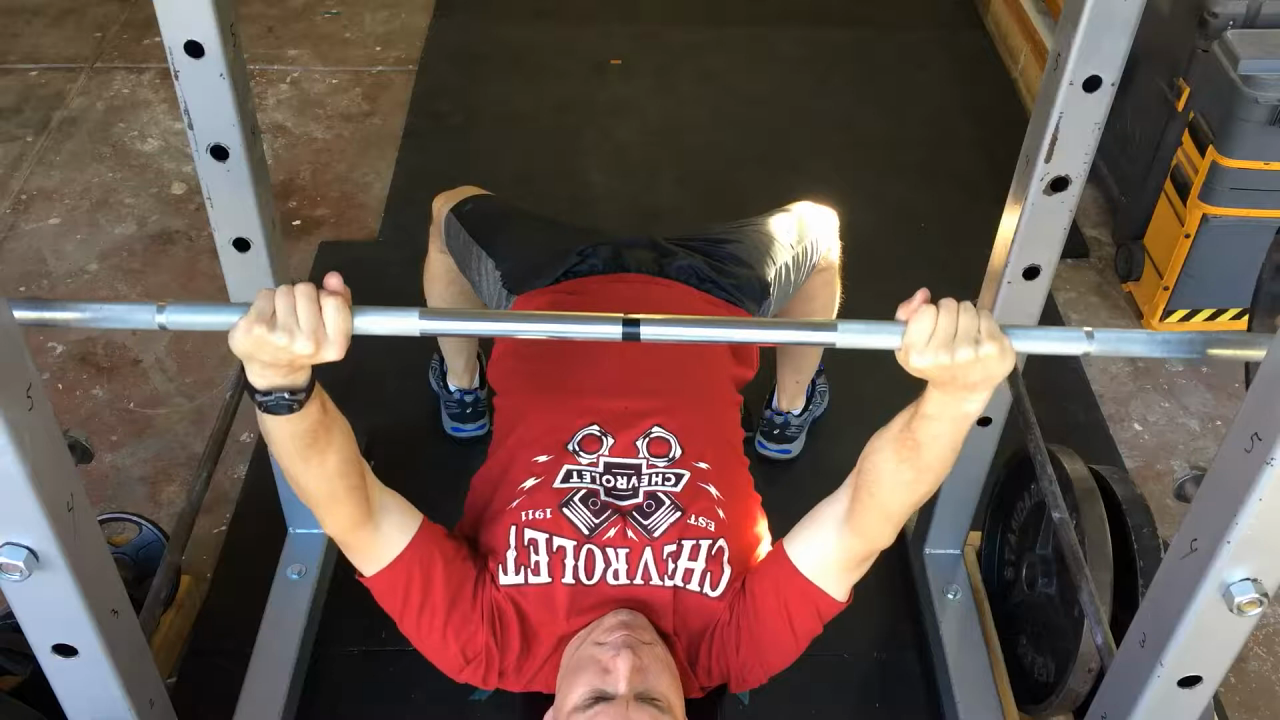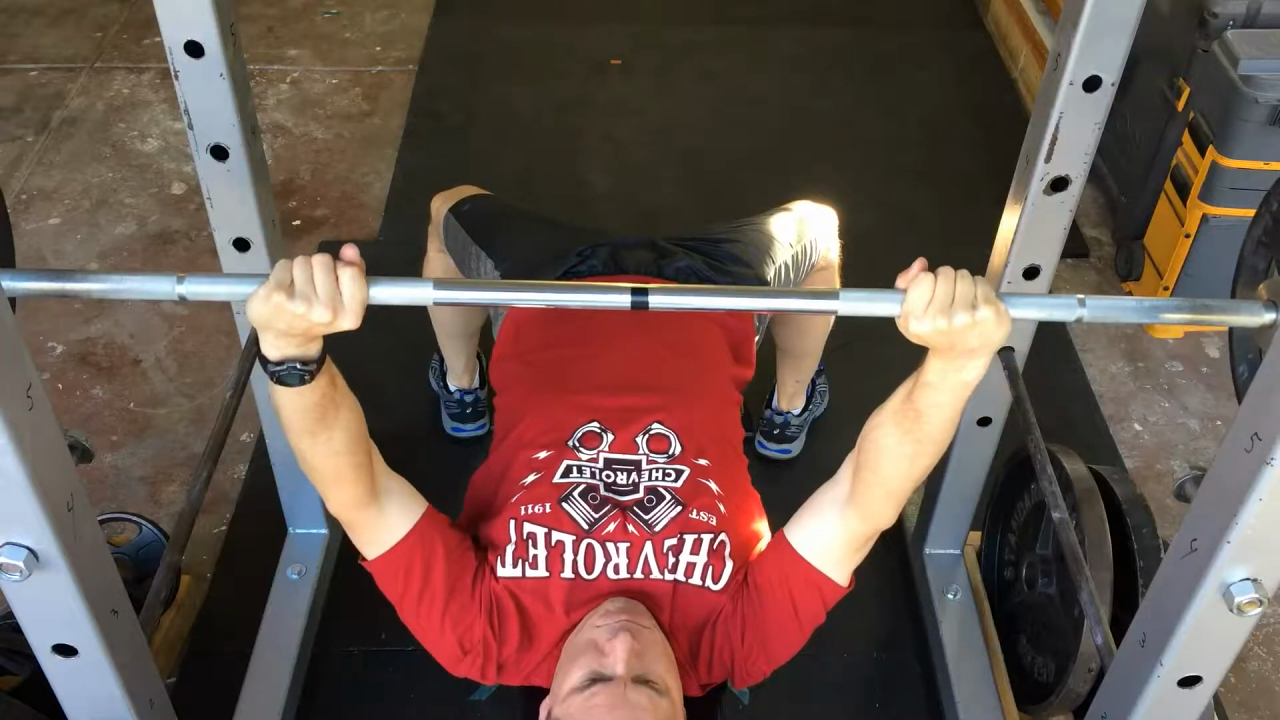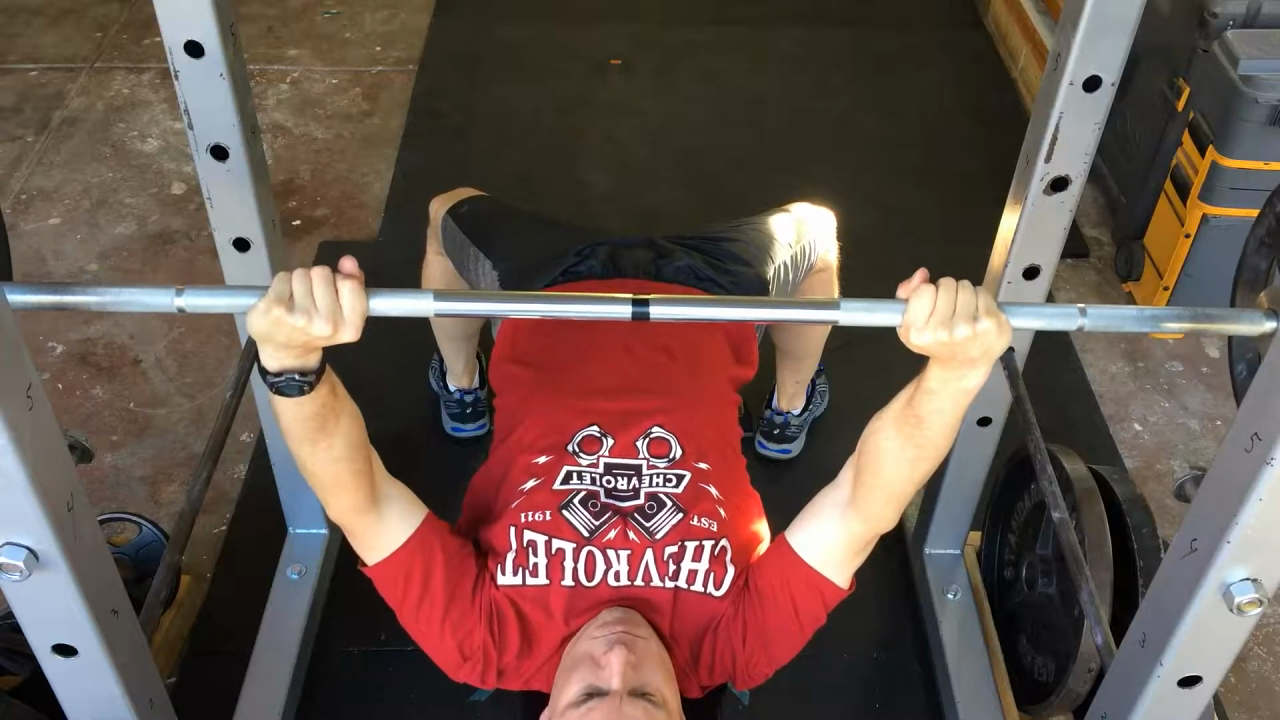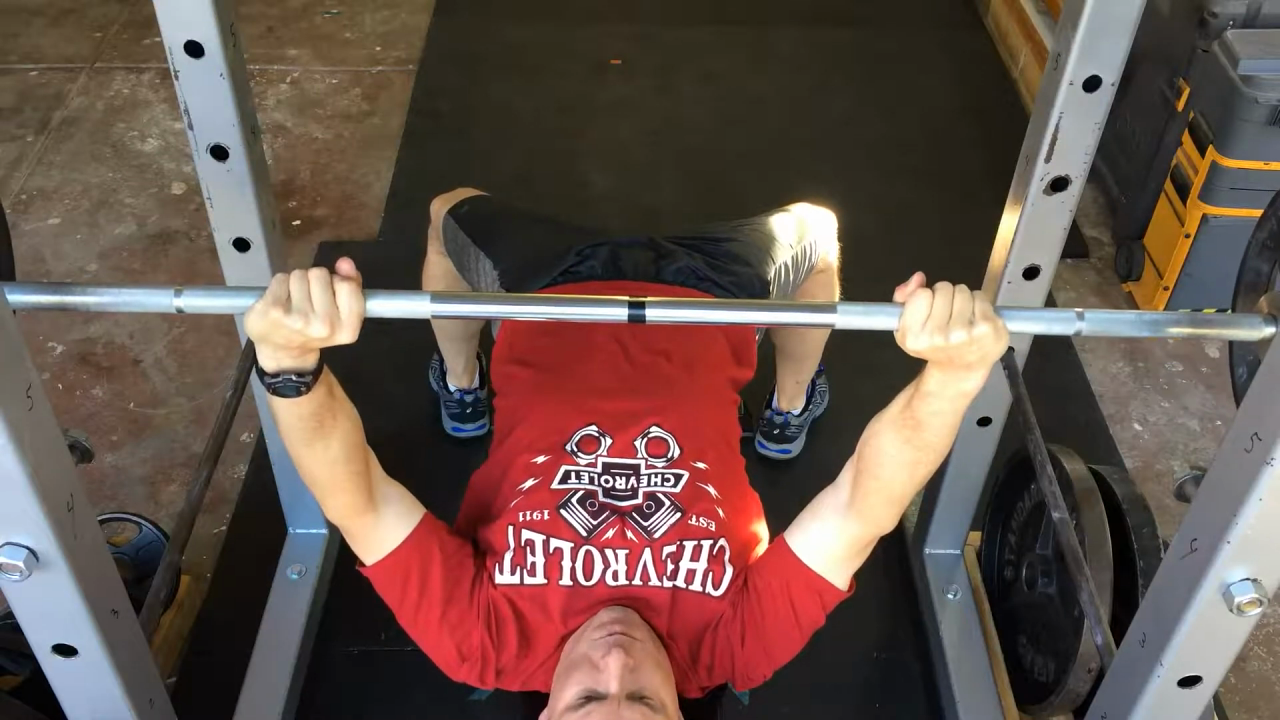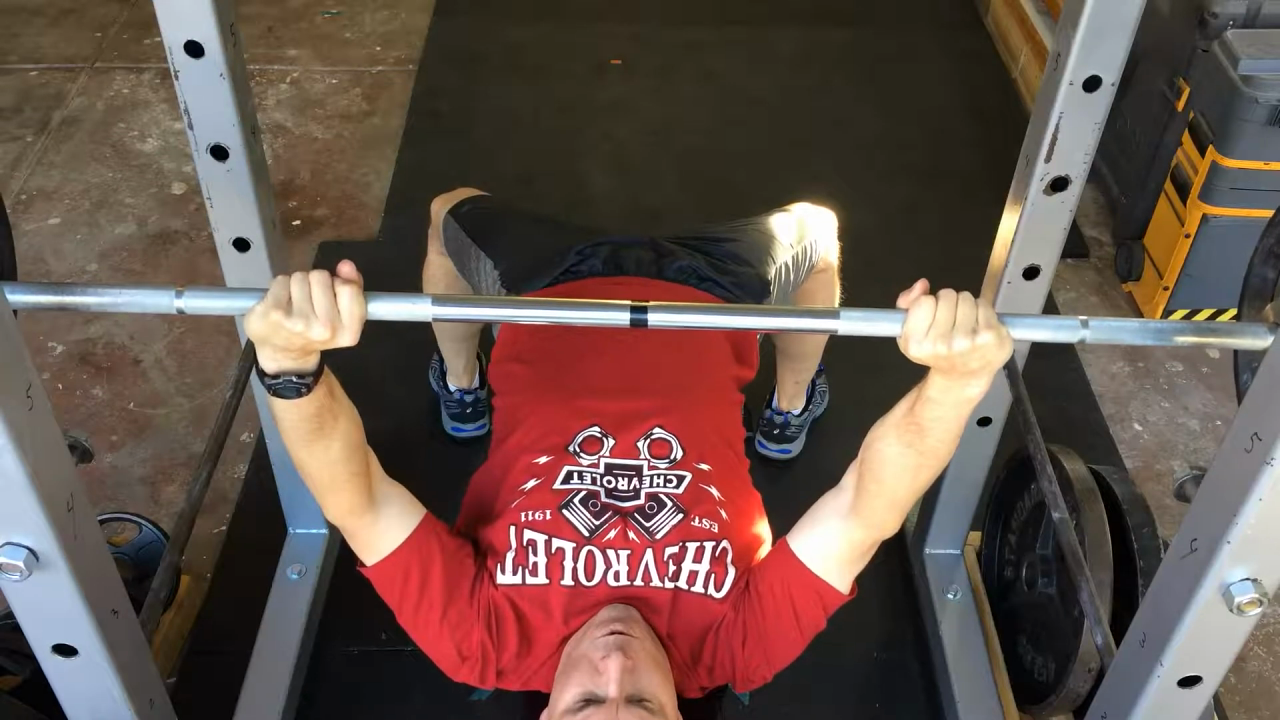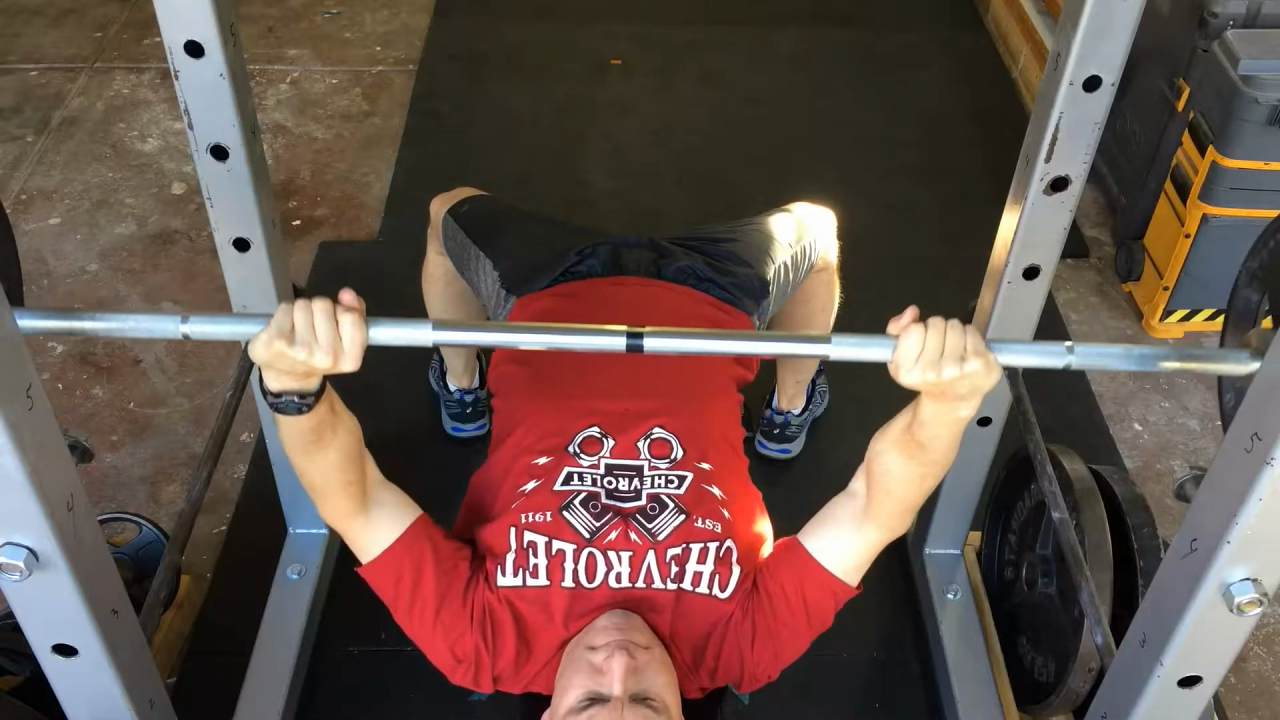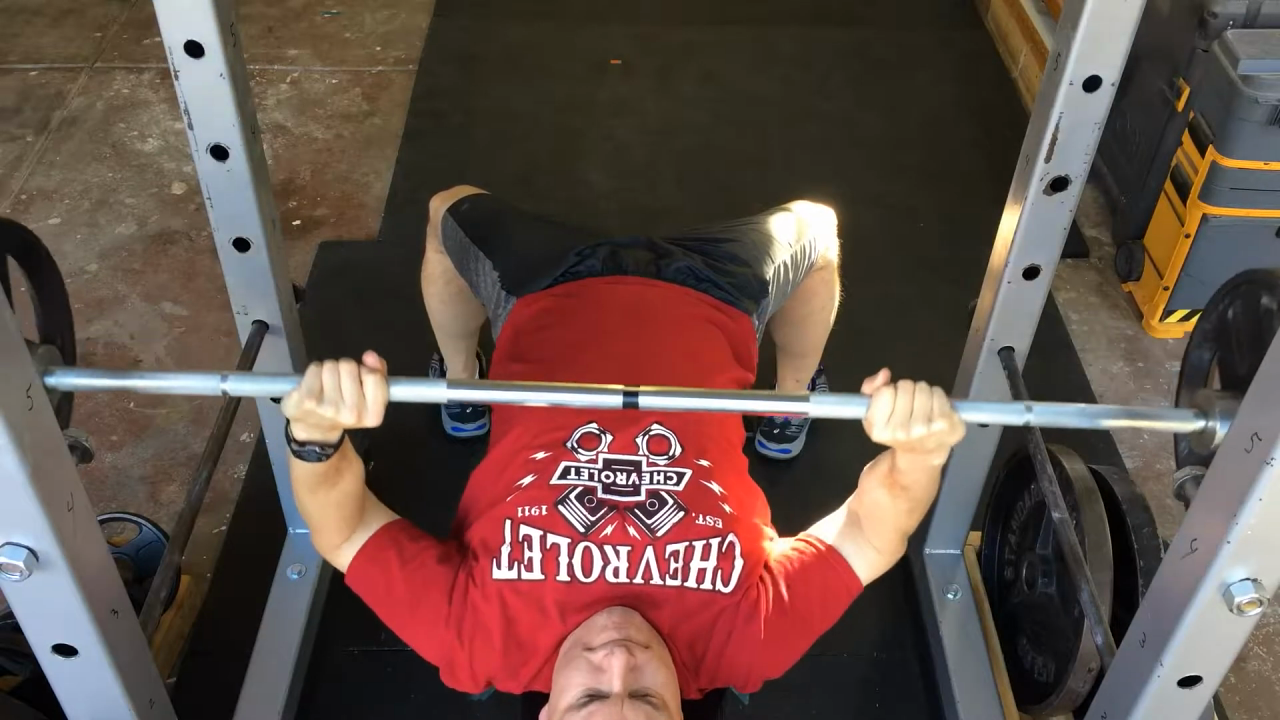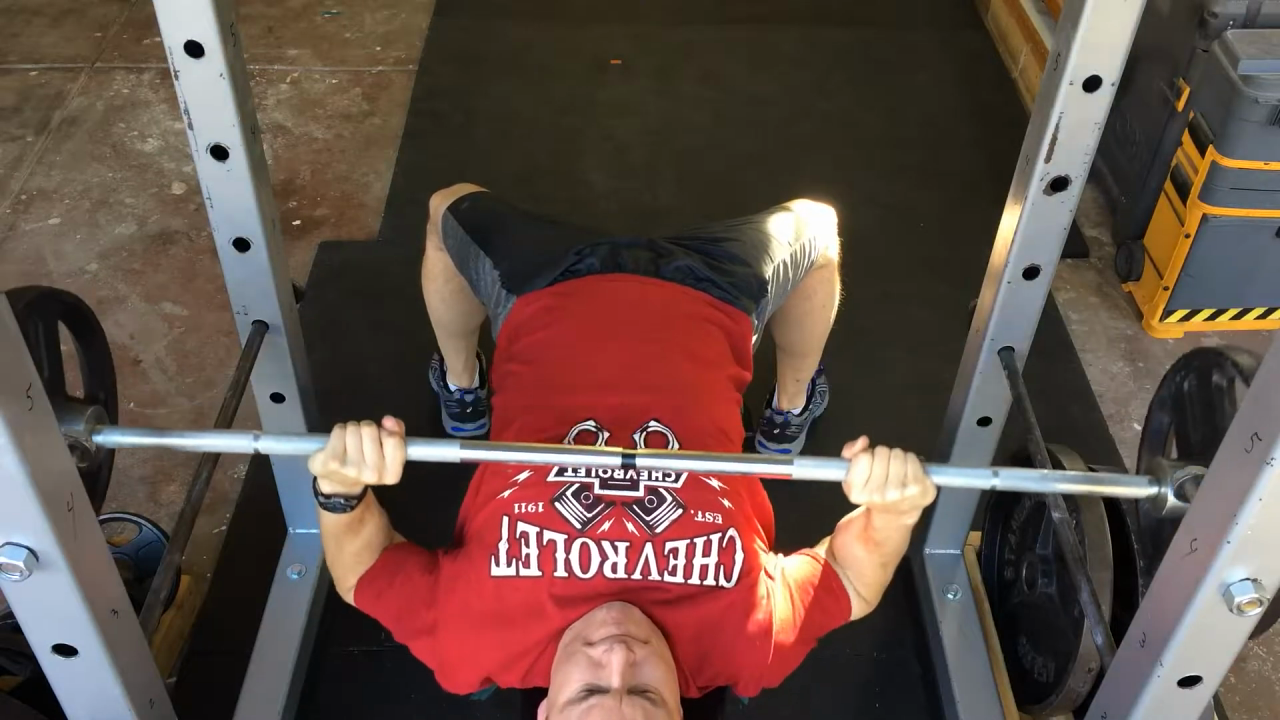
dt=0.5s
person 1, frame 1
left shoulder: (485, 641)
right shoulder: (737, 642)
left elbow: (351, 511)
right elbow: (864, 520)
left wrist: (280, 376)
right wrist: (960, 388)
left knee: (456, 209)
right knee: (815, 224)
person 1, frame 2
left shoulder: (484, 635)
right shoulder: (737, 638)
left elbow: (359, 495)
right elbow: (866, 501)
left wrist: (291, 348)
right wrist: (956, 357)
left knee: (456, 210)
right knee: (813, 225)
left ankle: (462, 393)
person 1, frame 3
left shoulder: (484, 640)
right shoulder: (737, 640)
left elbow: (358, 499)
right elbow: (867, 503)
left wrist: (292, 359)
right wrist: (957, 365)
left knee: (454, 212)
right knee: (812, 227)
person 1, frame 4
left shoulder: (483, 640)
right shoulder: (734, 641)
left elbow: (358, 499)
right elbow: (867, 501)
left wrist: (288, 359)
right wrist: (955, 367)
left knee: (454, 212)
right knee: (812, 227)
person 1, frame 5
left shoulder: (483, 639)
right shoulder: (736, 643)
left elbow: (355, 499)
right elbow: (867, 509)
left wrist: (289, 361)
right wrist: (960, 375)
left knee: (455, 212)
right knee: (812, 225)
person 1, frame 6
left shoulder: (485, 645)
right shoulder: (740, 642)
left elbow: (354, 500)
right elbow: (876, 509)
left wrist: (294, 382)
right wrist: (948, 398)
left knee: (454, 213)
right knee: (811, 226)
person 1, frame 7
left shoulder: (478, 639)
right shoulder: (744, 638)
left elbow: (343, 530)
right elbow: (873, 532)
left wrist: (315, 436)
right wrist: (920, 450)
left knee: (454, 209)
right knee: (813, 224)
person 1, frame 8
left shoulder: (472, 638)
right shoulder: (743, 641)
left elbow: (362, 575)
right elbow: (855, 580)
left wrist: (341, 491)
right wrist: (891, 512)
left knee: (455, 208)
right knee: (811, 223)
